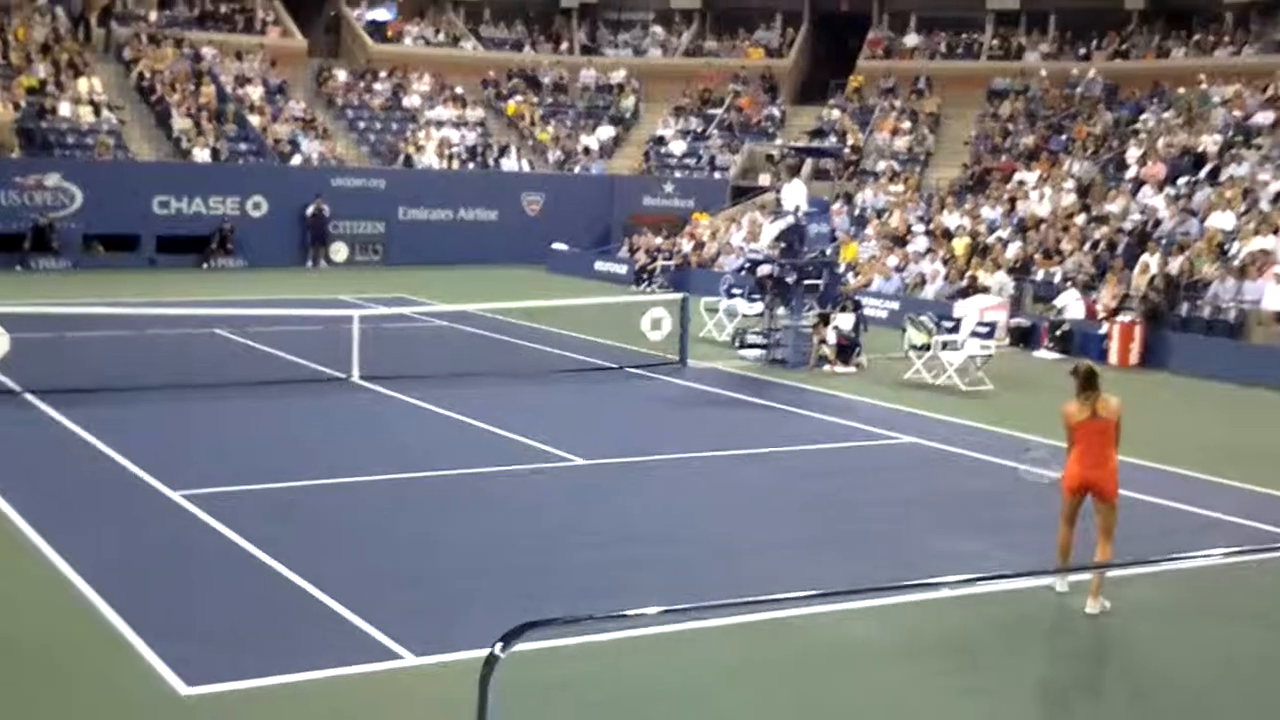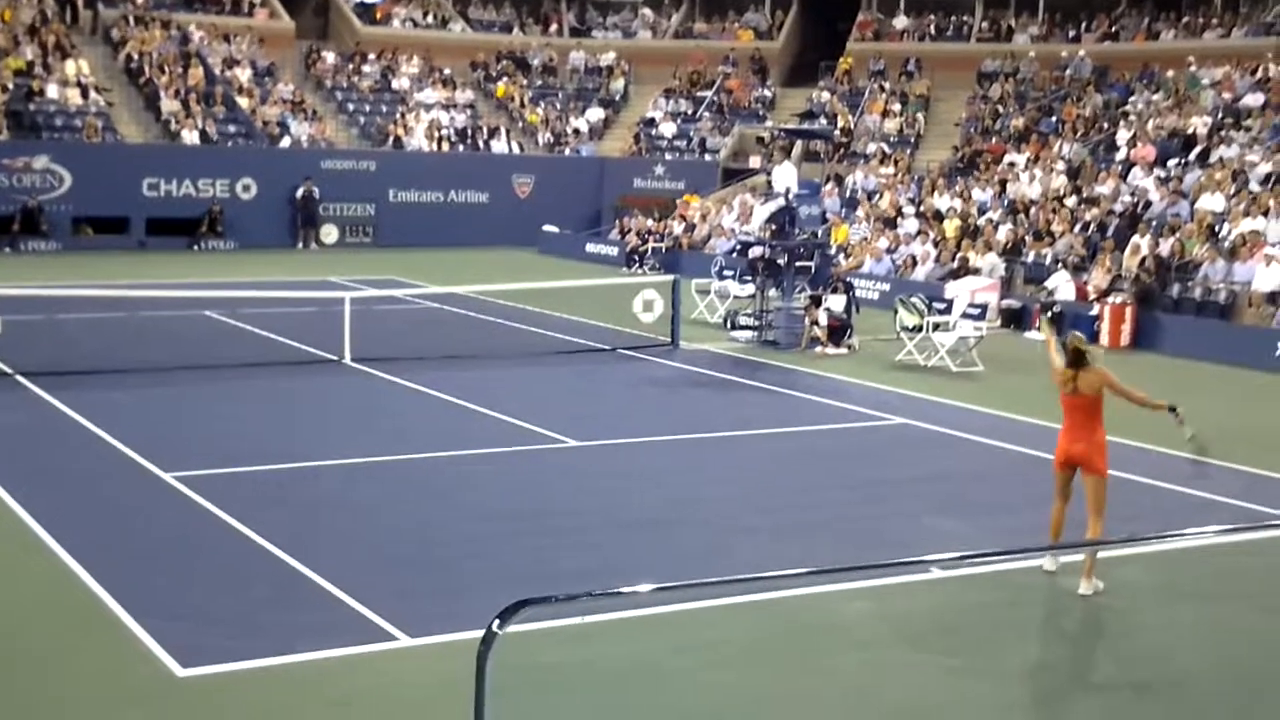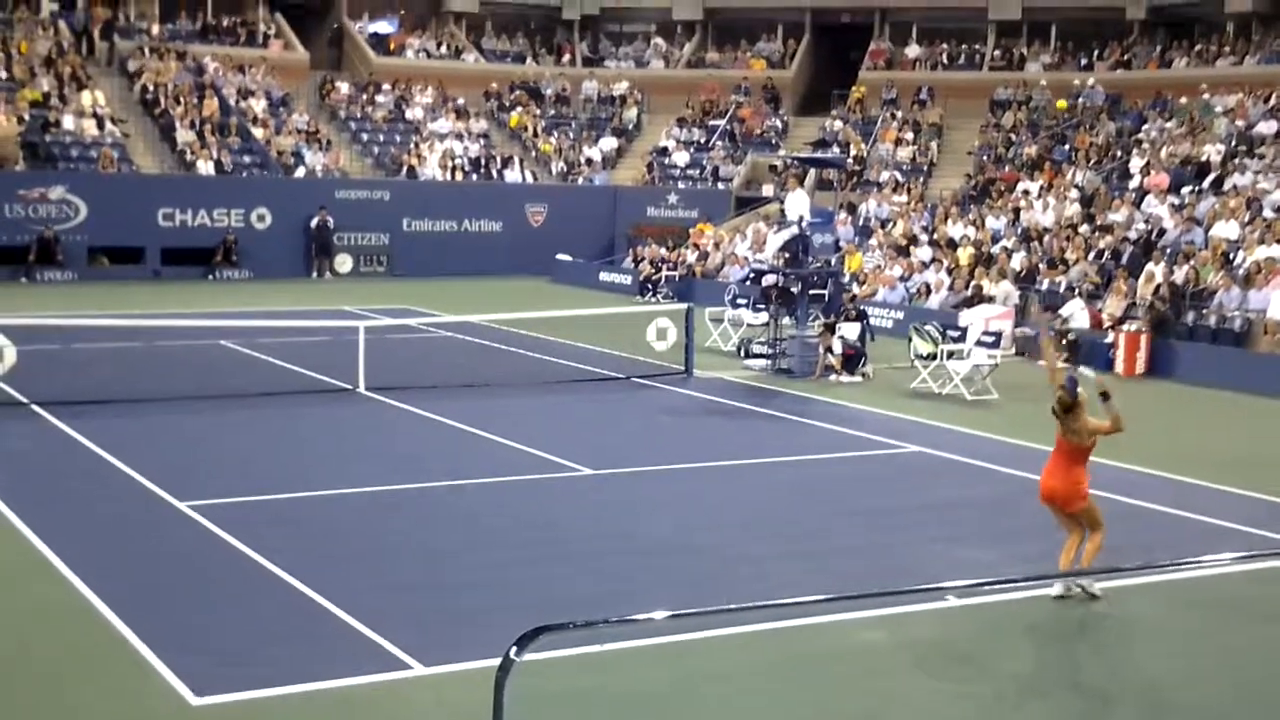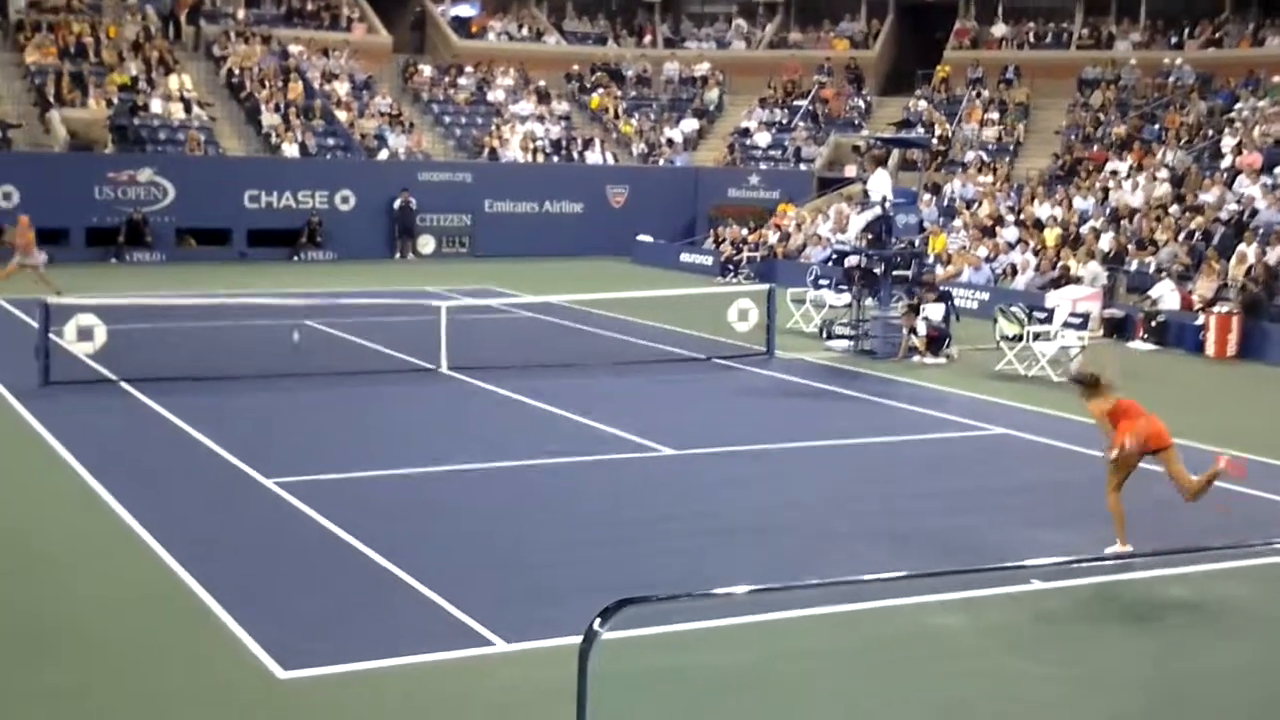
dt=0.7s
person 1, frame 1
left shoulder: (1069, 409)
right shoulder: (1114, 404)
left elbow: (1072, 444)
right elbow: (1114, 442)
left hip: (1077, 471)
right hip: (1105, 474)
left knee: (1067, 524)
right knee: (1105, 539)
left ankle: (1061, 577)
right ankle: (1094, 598)
person 1, frame 2
left shoulder: (1061, 373)
right shoulder: (1098, 376)
left elbow: (1052, 350)
right elbow: (1136, 397)
left wrist: (1049, 331)
right wrist: (1168, 407)
left hip: (1066, 447)
right hip: (1091, 449)
left knee: (1060, 501)
right knee: (1095, 517)
left ankle: (1050, 555)
right ankle: (1087, 579)
person 1, frame 3
left shoulder: (1063, 414)
right shoulder: (1086, 425)
left elbow: (1054, 375)
right elbow: (1116, 426)
left wrist: (1046, 344)
right wrist: (1105, 397)
left hip: (1048, 485)
right hip: (1071, 488)
left knee: (1076, 531)
right knee: (1096, 530)
left ankle: (1063, 580)
right ankle: (1083, 575)
person 1, frame 4
left shoulder: (1093, 405)
right shoulder: (1112, 394)
left elbow: (1109, 436)
left wrist: (1114, 452)
left hip: (1135, 435)
right hip: (1157, 430)
left knee: (1113, 488)
right knee: (1190, 491)
left ankle: (1123, 545)
right ankle: (1217, 467)
